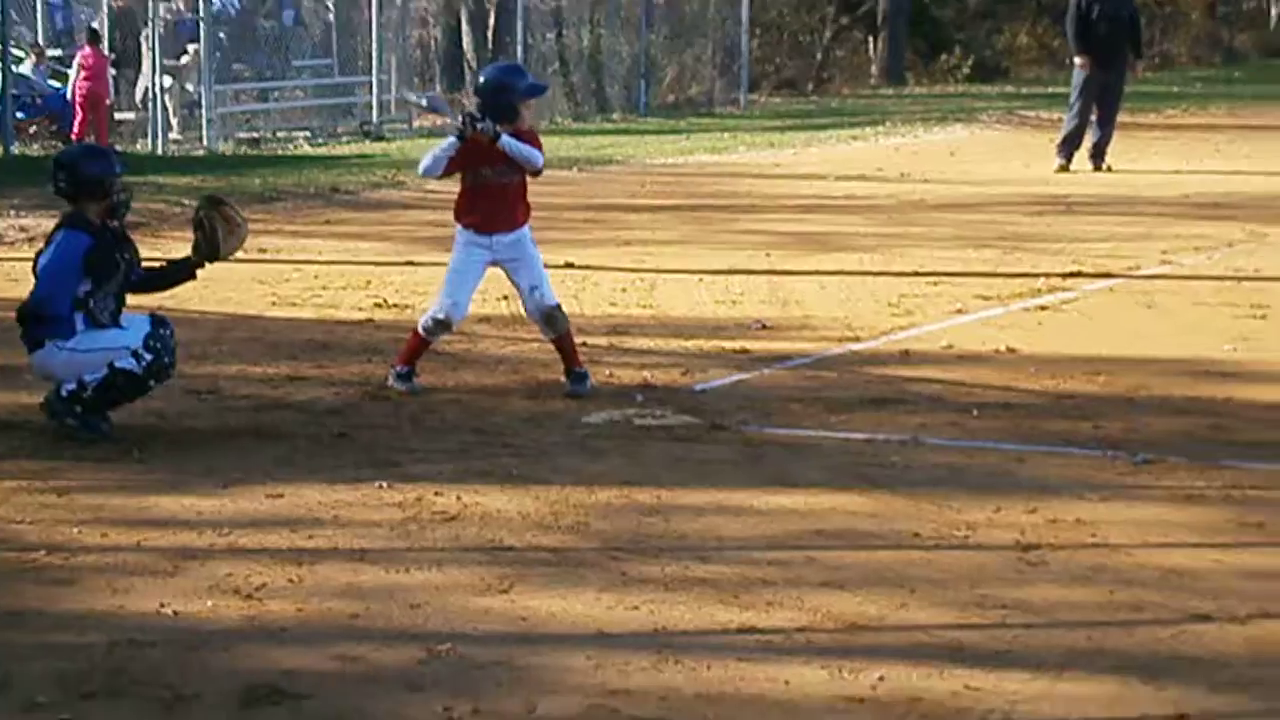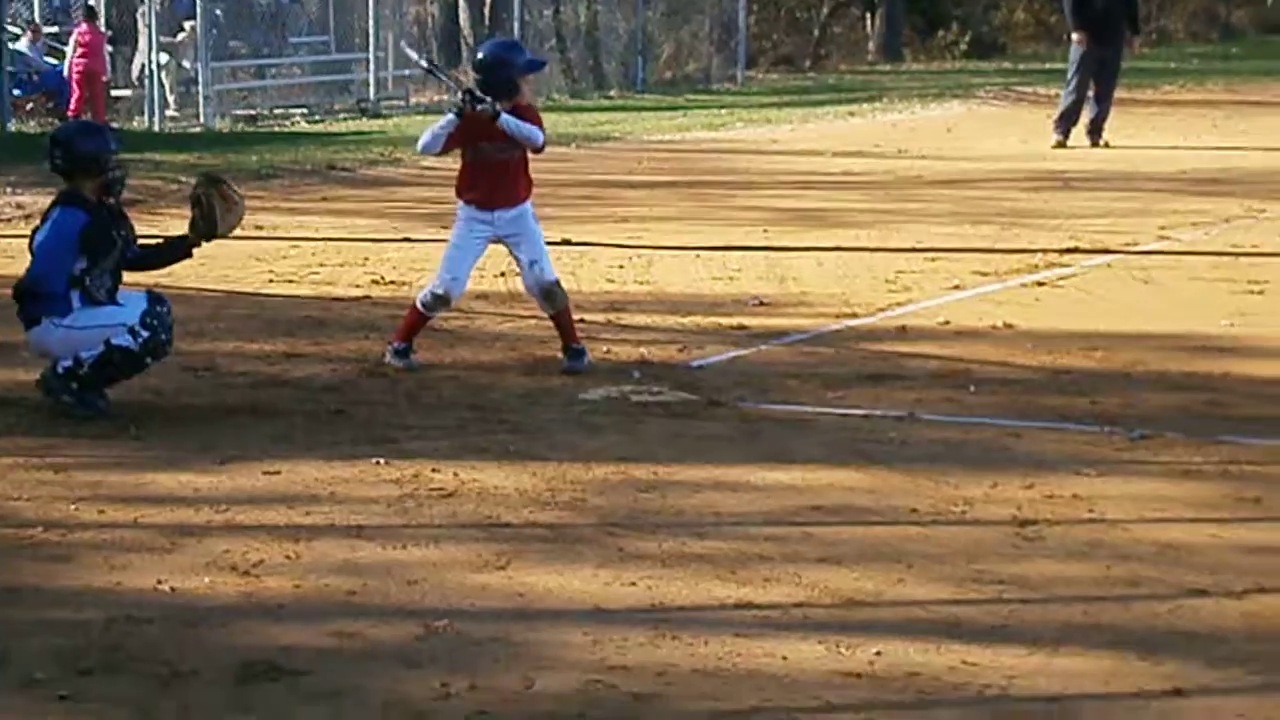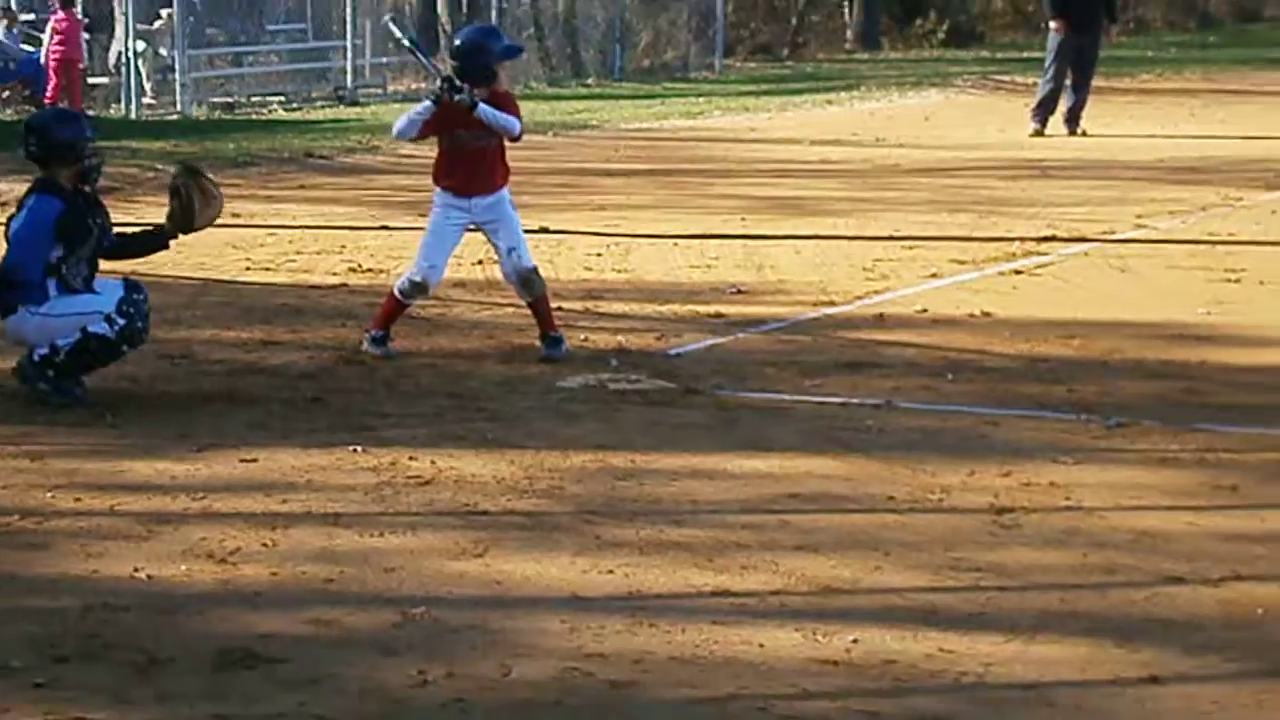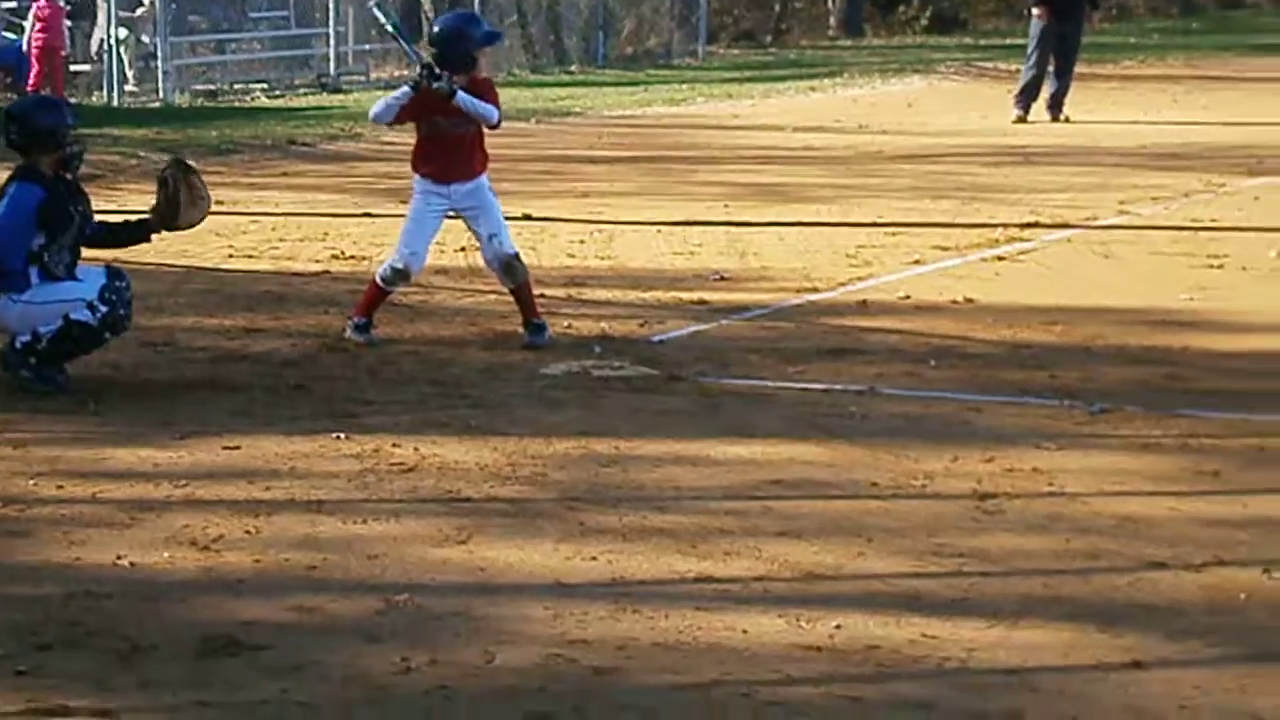
dt=0.1s
person 1, frame 1
left shoulder: (524, 137)
right shoulder: (469, 143)
left elbow: (537, 163)
right elbow: (426, 170)
left wrist: (498, 138)
right wrist: (458, 137)
left hip: (515, 238)
right hip: (472, 240)
left knee: (544, 307)
right knee: (447, 312)
left ankle: (576, 371)
right ankle: (402, 367)
person 1, frame 2
left shoulder: (524, 113)
right shoulder: (469, 120)
left elbow: (538, 140)
right elbow: (425, 147)
left wrist: (498, 117)
right wrist: (457, 113)
left hip: (517, 214)
right hip: (474, 216)
left knee: (544, 282)
right knee: (446, 288)
left ankle: (573, 347)
right ankle: (399, 344)
person 1, frame 3
left shoulder: (502, 101)
right shoulder: (445, 107)
left elbow: (514, 130)
right elbow: (401, 132)
left wrist: (474, 106)
right wrist: (434, 101)
left hip: (494, 201)
right hip: (451, 203)
left knee: (522, 270)
right knee: (424, 275)
left ankle: (551, 336)
right ankle: (377, 332)
person 1, frame 4
left shoulder: (482, 87)
right shoulder: (424, 94)
left elbow: (492, 118)
right elbow: (377, 116)
left wrist: (453, 94)
right wrist: (413, 87)
left hip: (473, 187)
right hip: (430, 190)
left knee: (503, 256)
right knee: (406, 262)
left ankle: (534, 322)
right ankle: (359, 319)
person 2, frame 1
left shoulder: (107, 232)
right shoulder: (72, 240)
left elbow: (134, 280)
right elbow: (44, 305)
left wrist: (191, 265)
left hip: (88, 335)
right hip: (57, 349)
left knee: (158, 331)
right knee: (154, 353)
left ankle: (81, 393)
right ankle: (70, 402)
person 2, frame 2
left shoulder: (104, 209)
right shoulder: (68, 217)
left elbow: (131, 257)
right elbow: (41, 282)
left wrist: (187, 243)
left hip: (84, 311)
right hip: (54, 326)
left knee: (155, 308)
right knee: (151, 330)
left ankle: (76, 370)
right ankle: (66, 378)
person 2, frame 3
left shoulder: (78, 197)
right shoulder: (43, 205)
left elbow: (108, 245)
left wrist: (165, 234)
left hip: (61, 299)
right hip: (32, 313)
left knee: (133, 296)
right knee: (129, 318)
left ankle: (54, 359)
right ankle: (42, 367)
person 2, frame 4
left shoulder: (61, 184)
right shoulder: (25, 192)
left elbow: (91, 234)
left wrist: (149, 226)
left hip: (44, 286)
left knee: (115, 282)
right knee: (111, 306)
left ankle: (40, 345)
right ankle: (25, 353)
